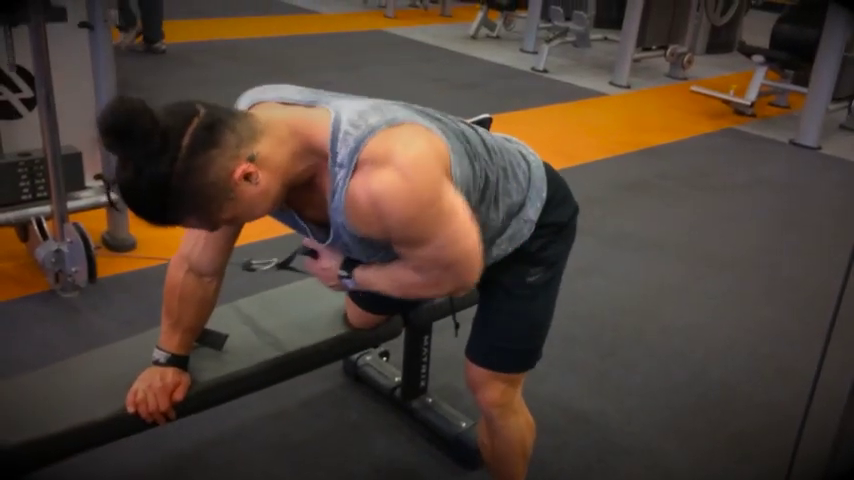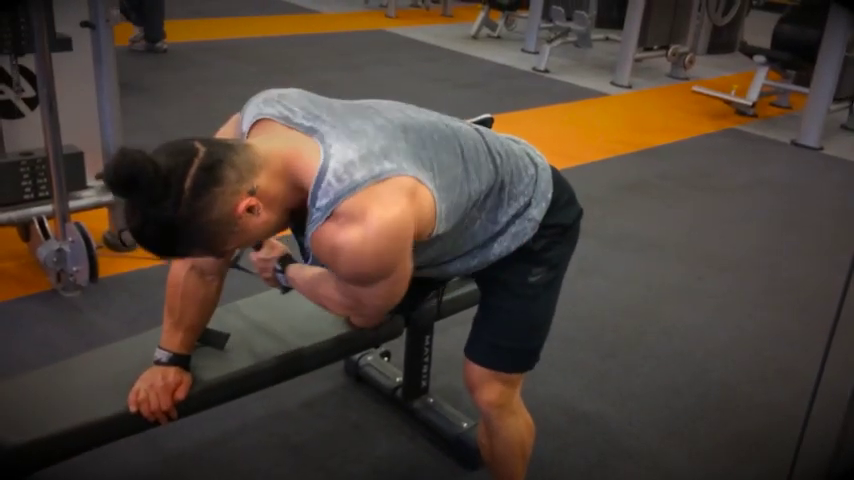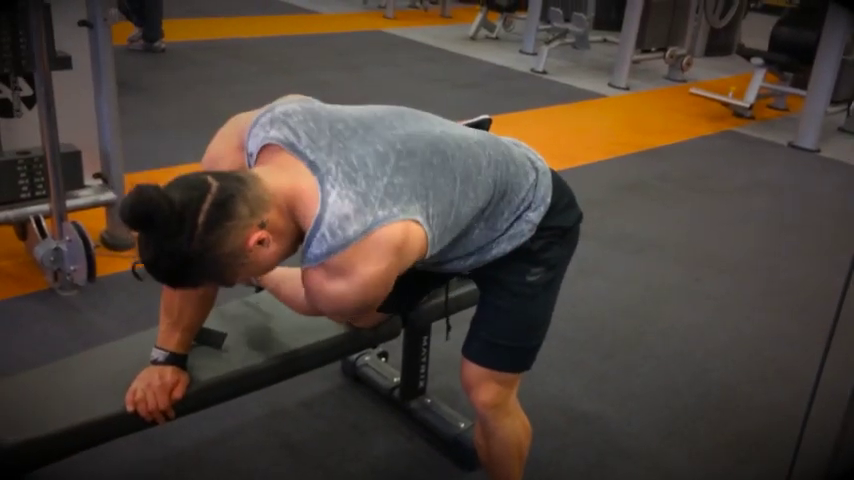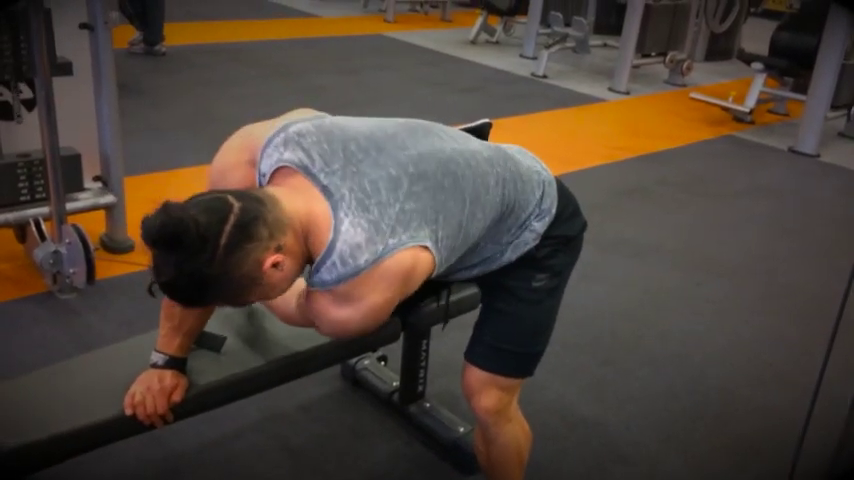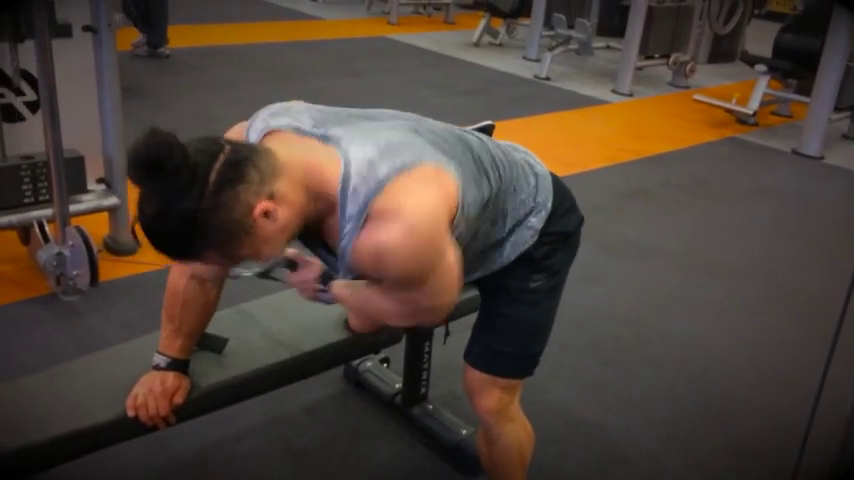
dt=0.3s
person 1, frame 1
left shoulder: (385, 182)
right shoulder: (231, 144)
left elbow: (459, 272)
right elbow: (197, 265)
left wrist: (349, 273)
right wrist: (169, 358)
left hip: (526, 219)
right hip: (427, 223)
left knee: (491, 391)
right knee: (361, 317)
person 1, frame 2
left shoulder: (359, 226)
right shoulder: (243, 133)
left elbow: (370, 301)
right elbow: (201, 265)
left wrist: (285, 270)
right wrist: (171, 356)
left hip: (529, 218)
right hip: (455, 201)
left knee: (491, 393)
right knee: (362, 320)
person 1, frame 3
left shoulder: (350, 269)
right shoulder: (244, 140)
left elbow: (320, 304)
right elbow: (200, 252)
left wrist: (259, 276)
right wrist: (168, 356)
left hip: (529, 220)
right hip: (455, 191)
left knee: (486, 393)
person 1, frame 4
left shoulder: (359, 292)
right shoulder: (246, 156)
left elbow: (308, 310)
right elbow: (198, 261)
left wrist: (259, 296)
right wrist: (167, 360)
left hip: (533, 228)
right hip: (458, 197)
left knee: (488, 400)
person 1, frame 5
left shoulder: (395, 229)
right shoulder: (246, 144)
left elbow: (428, 310)
right elbow: (199, 270)
left wrist: (329, 286)
right wrist: (170, 361)
left hip: (529, 225)
right hip: (463, 202)
left knee: (490, 400)
right knee: (361, 325)
